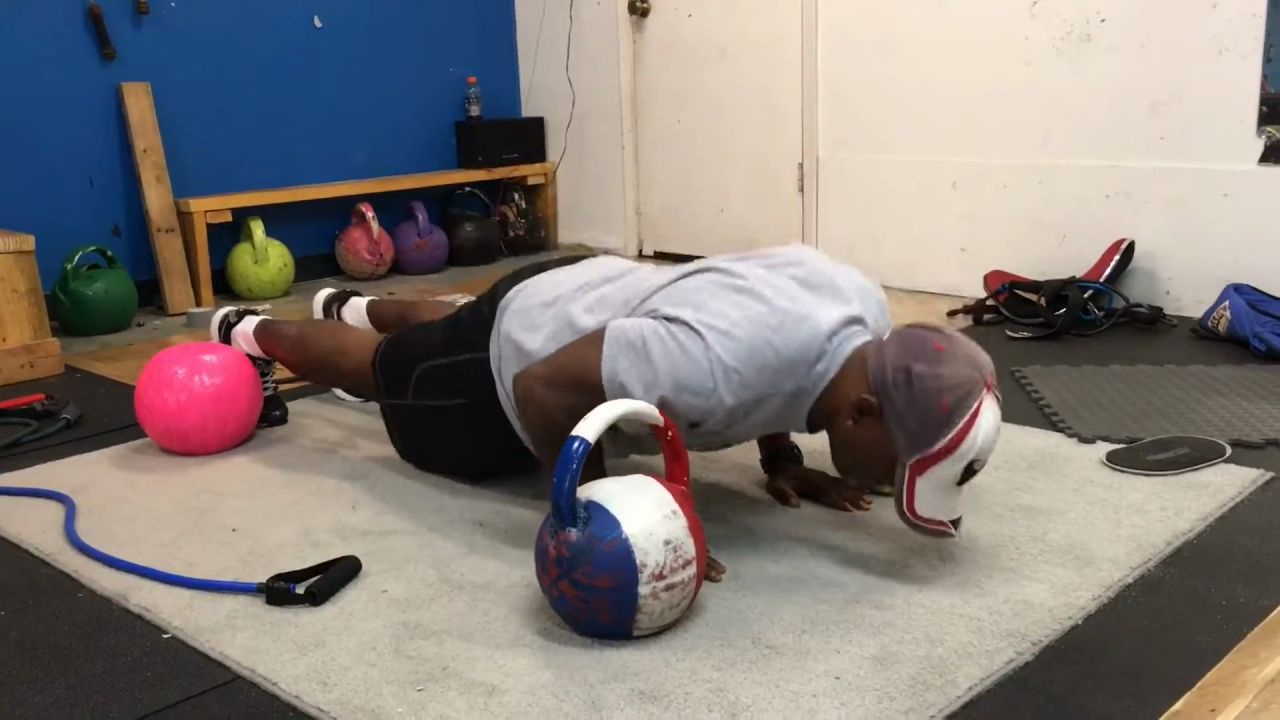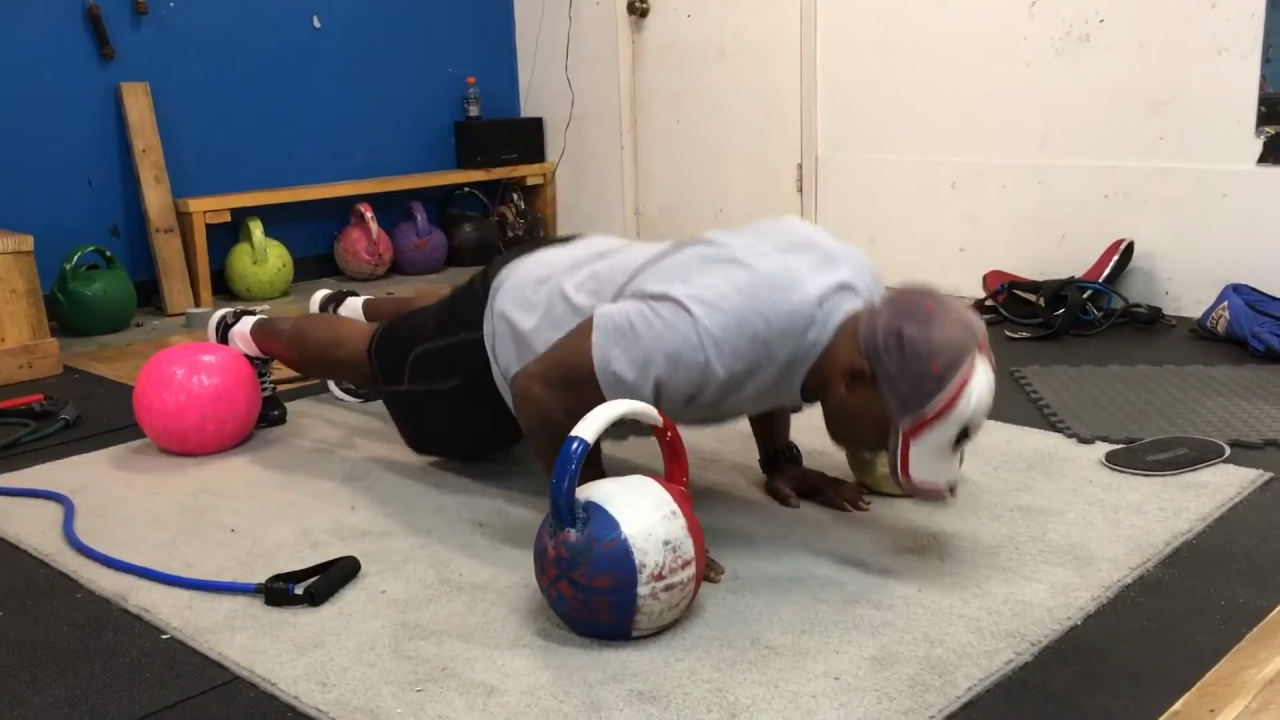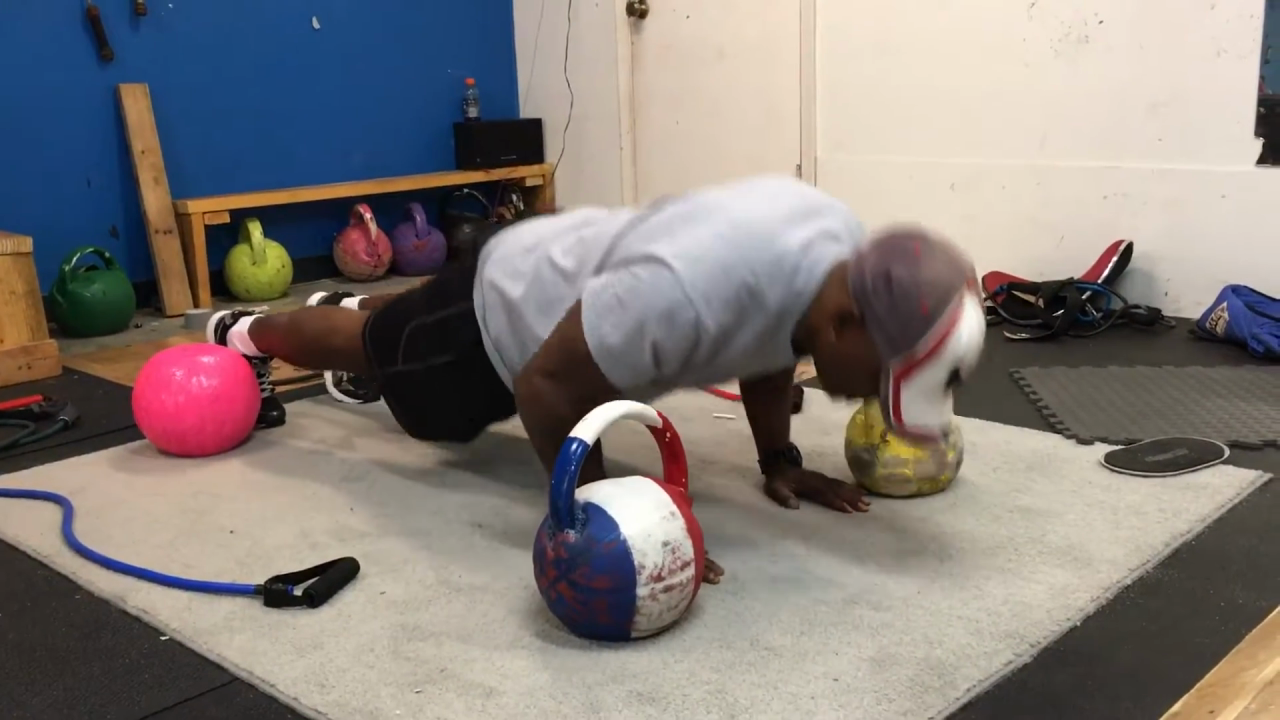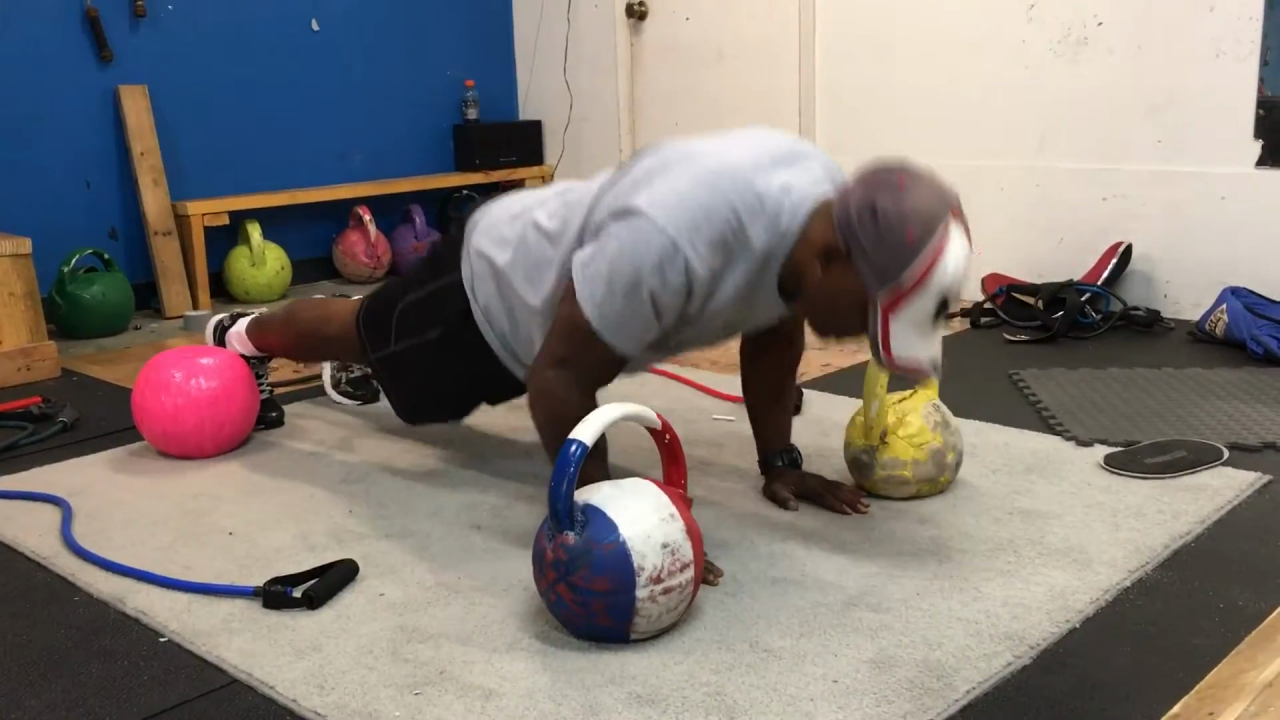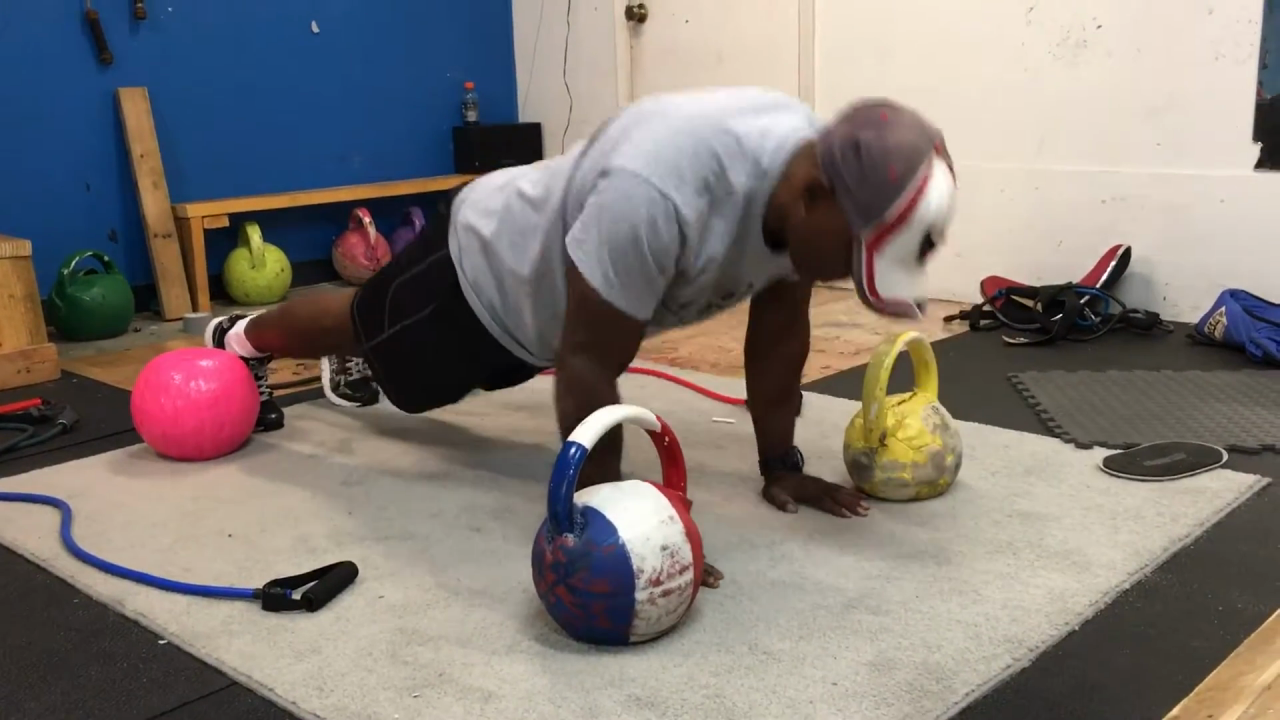
dt=0.1s
person 1, frame 1
left shoulder: (864, 317)
right shoulder: (717, 362)
right elbow: (541, 390)
left wrist: (781, 457)
left hip: (591, 293)
right hip: (523, 358)
left knee: (448, 324)
right knee: (387, 369)
left ankle: (355, 307)
right ankle: (250, 333)
person 1, frame 2
left shoulder: (852, 300)
right shoulder: (702, 333)
right elbow: (540, 392)
left wrist: (780, 461)
left hip: (587, 301)
right hip: (517, 344)
left knee: (437, 321)
right knee: (378, 362)
left ankle: (351, 308)
right ankle: (248, 332)
person 1, frame 3
left shoulder: (845, 251)
right shoulder: (689, 294)
left elbow: (764, 339)
right elbow: (542, 387)
left wrist: (779, 460)
left hip: (575, 263)
right hip: (510, 311)
left knee: (412, 321)
right knee: (375, 350)
left ankle: (351, 305)
right ankle: (245, 330)
person 1, frame 4
left shoulder: (826, 215)
right shoulder: (675, 238)
left elbow: (772, 339)
right elbow: (560, 383)
left wrist: (779, 464)
left hip: (564, 281)
right hip: (496, 288)
right knee: (374, 336)
left ankle: (351, 369)
right ankle: (241, 338)
person 1, frame 5
left shoulder: (816, 169)
right shoulder: (662, 192)
left elbow: (777, 330)
right elbow: (587, 369)
left wrist: (781, 465)
left hip: (556, 256)
right hip: (487, 265)
right knee: (369, 327)
left ankle: (348, 367)
right ankle: (240, 337)
